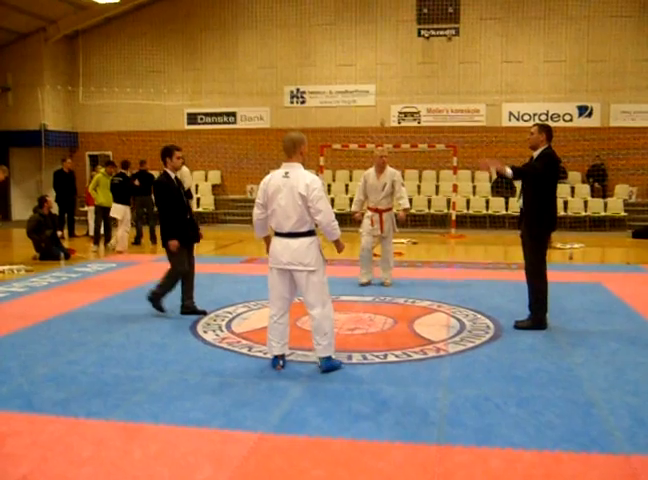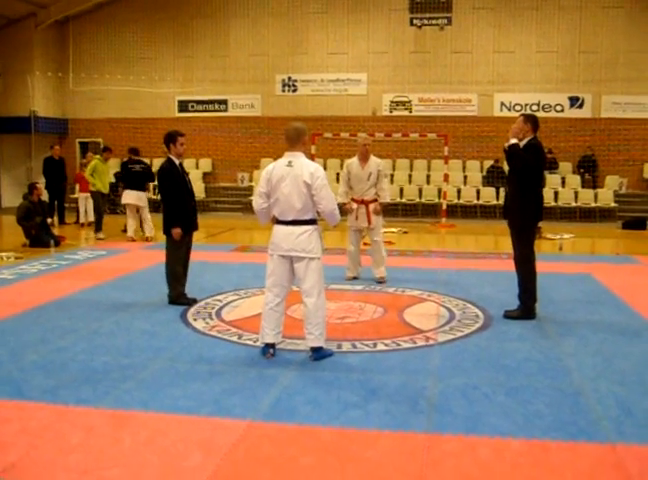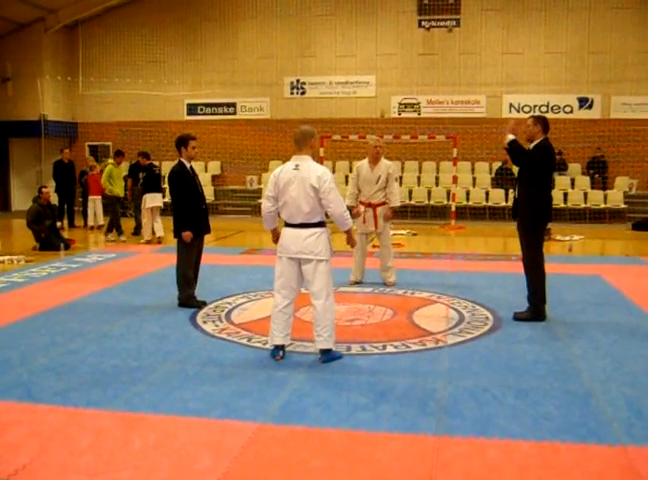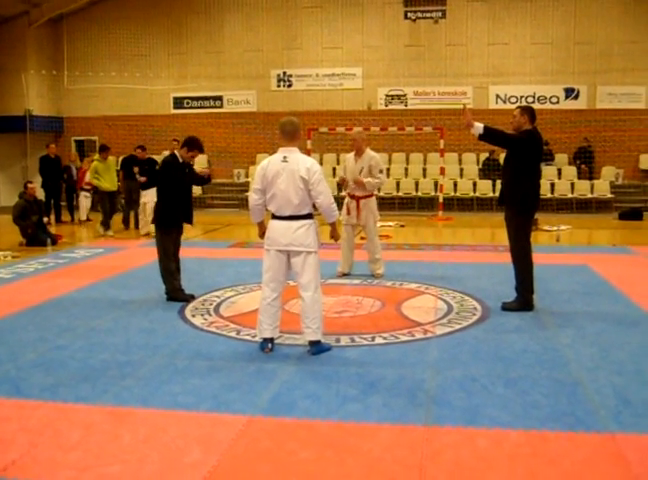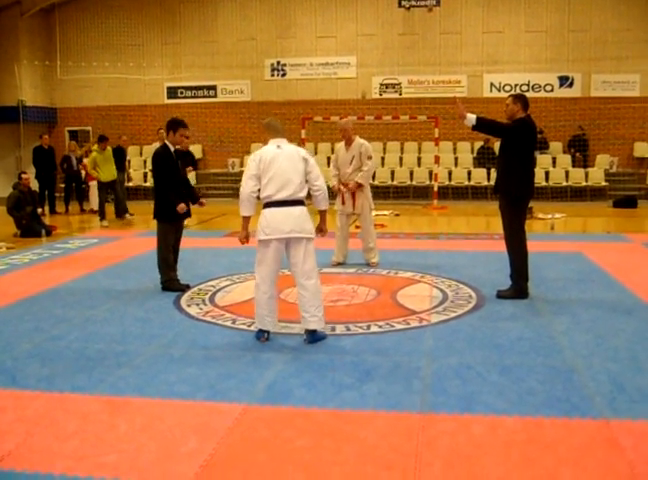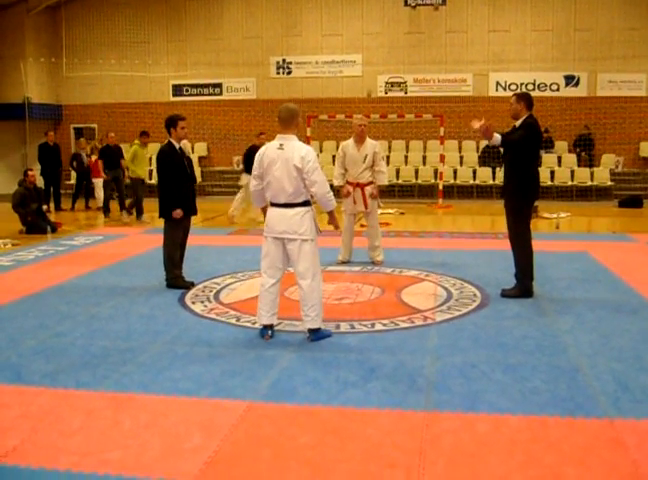
dt=0.7s
person 1, frame 1
left shoulder: (268, 180)
right shoulder: (310, 180)
left elbow: (259, 216)
right elbow: (324, 216)
left wrist: (266, 238)
right wrist: (337, 240)
left hip: (279, 247)
right hip: (305, 247)
left knee: (278, 305)
right knee: (319, 304)
left ankle: (277, 356)
right ankle: (325, 356)
person 1, frame 2
left shoulder: (271, 169)
right shoulder: (313, 169)
left elbow: (260, 204)
right elbow: (327, 205)
right wrist: (335, 220)
left hip: (280, 235)
right hip: (306, 236)
left knee: (274, 291)
right knee: (313, 293)
left ankle: (269, 343)
right ankle: (316, 346)
person 1, frame 3
left shoulder: (279, 172)
right shoulder: (321, 172)
left elbow: (268, 208)
right elbow: (336, 207)
left wrist: (273, 231)
right wrist: (349, 233)
left hip: (288, 237)
right hip: (314, 238)
left knee: (283, 294)
right knee: (321, 295)
left ankle: (278, 346)
right ankle: (325, 348)
person 1, frame 4
left shoulder: (266, 165)
right shoulder: (309, 164)
left elbow: (255, 201)
right elbow: (324, 200)
left wrist: (260, 224)
right wrist: (334, 227)
left hip: (276, 230)
right hip: (303, 230)
left knee: (271, 287)
right knee: (309, 288)
left ankle: (267, 338)
right ankle: (314, 340)
person 1, frame 5
left shoulder: (258, 156)
right shoulder: (302, 153)
left elbow: (248, 192)
right elbow: (319, 188)
left wrist: (244, 227)
right wrist: (323, 220)
left hip: (271, 218)
right hip: (299, 217)
left knee: (266, 277)
right knee: (307, 275)
left ankle: (264, 329)
right ankle: (312, 329)
person 1, frame 6
left shoulder: (264, 152)
right shoulder: (304, 151)
left elbow: (255, 188)
right elbow: (319, 188)
right wrist: (332, 214)
left hip: (274, 217)
right hip: (299, 218)
left knee: (270, 273)
right knee: (308, 275)
left ankle: (266, 325)
right ankle: (314, 327)
person 2, frame 1
left shoulder: (548, 157)
right shoulder: (538, 157)
left elbow: (533, 174)
right elbow: (522, 171)
left wrist: (506, 170)
right wrist: (498, 167)
left hip: (539, 222)
right hip: (534, 220)
left knee: (536, 269)
right knee: (534, 269)
left ankle: (538, 317)
right ankle: (537, 315)
person 2, frame 2
left shoulder: (534, 147)
right shoulder: (526, 147)
left elbow: (520, 165)
right elbow: (514, 164)
left wrist: (513, 141)
right wrist: (511, 144)
left hip: (526, 211)
right hip: (520, 209)
left knee: (524, 259)
right knee: (523, 258)
left ankle: (527, 307)
right ankle: (526, 304)
person 2, frame 3
left shoulder: (544, 148)
right shoulder: (538, 148)
left elbow: (523, 161)
right elbow: (521, 161)
left wrist: (511, 137)
right wrist: (511, 141)
left hip: (534, 212)
right hip: (530, 210)
left knee: (533, 260)
right knee: (532, 260)
left ankle: (537, 309)
right ankle: (536, 307)
person 2, frame 4
left shoulder: (530, 137)
right shoulder: (525, 138)
left elbow: (505, 139)
right elbow: (506, 141)
left wrist: (475, 126)
right wrist: (475, 126)
left hip: (522, 201)
right hip: (519, 200)
left knee: (520, 249)
right knee: (520, 249)
left ankle: (525, 299)
right ankle: (524, 296)
person 2, frame 5
left shoulder: (524, 125)
right shoulder: (519, 126)
left elbow: (500, 129)
right elbow: (500, 130)
left wrist: (467, 117)
right wrist: (468, 117)
left hip: (516, 190)
right hip: (513, 188)
left knee: (515, 238)
right knee: (514, 237)
left ankle: (519, 287)
right ankle: (519, 284)
person 2, frame 6
left shoulder: (530, 126)
right shoulder: (522, 126)
left elbow: (515, 142)
right elbow: (508, 140)
left wrist: (492, 136)
right wrist: (488, 133)
left hip: (522, 190)
right hip: (517, 189)
left knee: (520, 237)
right knee: (519, 237)
left ankle: (524, 286)
right ankle: (524, 283)
person 3, frame 1
left shoulder: (176, 180)
right shoulder: (161, 182)
right elbow: (164, 212)
left wrist: (196, 228)
right wrist: (170, 237)
left hip: (186, 232)
right hip: (174, 234)
left knee: (189, 270)
right knee: (180, 268)
left ankle: (188, 305)
right ankle: (156, 295)
person 3, frame 2
left shoulder: (179, 166)
right shoulder: (166, 169)
right elbow: (168, 200)
left wrist: (190, 220)
right wrist: (174, 225)
left hip: (186, 221)
right hip: (177, 223)
left knee: (183, 260)
right knee: (175, 260)
left ankle: (180, 293)
right ankle: (175, 295)
person 3, frame 3
left shoulder: (190, 170)
right shoulder: (177, 172)
right elbow: (179, 203)
left wrist: (202, 224)
right wrist: (184, 228)
left hip: (197, 225)
right hip: (188, 227)
left knee: (194, 263)
right knee: (186, 263)
left ankle: (189, 295)
right ankle: (185, 298)
person 3, frame 4
left shoulder: (185, 164)
right shoulder: (167, 163)
left elbow: (196, 180)
right elbow: (178, 183)
left wrist: (204, 175)
right wrist: (196, 174)
left hip: (177, 216)
right hip: (166, 216)
left knee: (174, 255)
right knee: (167, 255)
left ankle: (175, 289)
right ankle: (173, 291)
person 3, frame 5
left shoulder: (176, 154)
right shoulder: (160, 154)
right elbow: (162, 183)
left wrist: (195, 198)
right wrist: (176, 203)
left hip: (178, 208)
right hip: (168, 209)
left knee: (174, 246)
right knee: (166, 246)
left ankle: (172, 279)
right ankle: (168, 280)
person 3, frame 6
left shoulder: (180, 151)
right shoulder: (165, 152)
right elbow: (166, 183)
left wrist: (186, 204)
right wrist: (174, 207)
left hip: (184, 205)
right hip: (175, 206)
left knee: (181, 243)
right knee: (172, 243)
left ankle: (177, 276)
right ankle: (173, 278)
person 4, frame 1
left shoulder: (394, 174)
right shoulder: (367, 174)
left elbow: (401, 193)
right elbow: (360, 194)
left wrist: (403, 209)
right wrist: (357, 211)
left hip: (386, 215)
right hip: (370, 215)
left knee: (387, 249)
right knee: (365, 246)
left ankle: (386, 278)
right ankle: (365, 277)
person 4, frame 2
left shoulder: (378, 163)
right shoulder: (349, 164)
left elbow: (382, 185)
right elbow: (344, 185)
left wrist: (380, 203)
right wrist: (345, 202)
left hip: (372, 206)
right hip: (355, 206)
left knee: (377, 241)
right knee: (353, 242)
left ankle: (380, 274)
right ankle: (353, 272)
person 4, frame 3
left shoulder: (388, 166)
right shoulder: (359, 166)
left elbow: (392, 189)
right elbow: (353, 188)
left wrist: (390, 208)
right wrist: (353, 206)
left hip: (381, 210)
right hip: (363, 210)
left knee: (385, 245)
right knee: (360, 245)
left ankle: (388, 277)
right ankle: (356, 276)
person 4, frame 4
left shoulder: (373, 157)
right shoulder: (348, 158)
left elbow: (380, 179)
left wrist: (363, 182)
right wrist: (342, 180)
left hip: (366, 202)
right hip: (350, 201)
left knee: (372, 237)
right knee: (347, 237)
left ankle: (377, 268)
right ankle: (344, 268)
person 4, frame 5
left shoulder: (363, 145)
right shoulder: (338, 148)
left elbow: (369, 168)
right elbow: (334, 168)
left wrist: (356, 184)
right wrist: (336, 184)
left hip: (360, 191)
right hip: (344, 192)
left knee: (367, 226)
right knee: (341, 226)
left ankle: (371, 257)
right ankle: (339, 257)
person 4, frame 6
left shoulder: (374, 145)
right shoulder: (345, 146)
left elbow: (380, 168)
right elbow: (339, 168)
left wrist: (377, 187)
right wrist: (342, 186)
left hip: (368, 189)
right hip: (350, 189)
left knee: (373, 224)
right knee: (347, 224)
left ankle: (376, 256)
right ankle: (344, 255)
